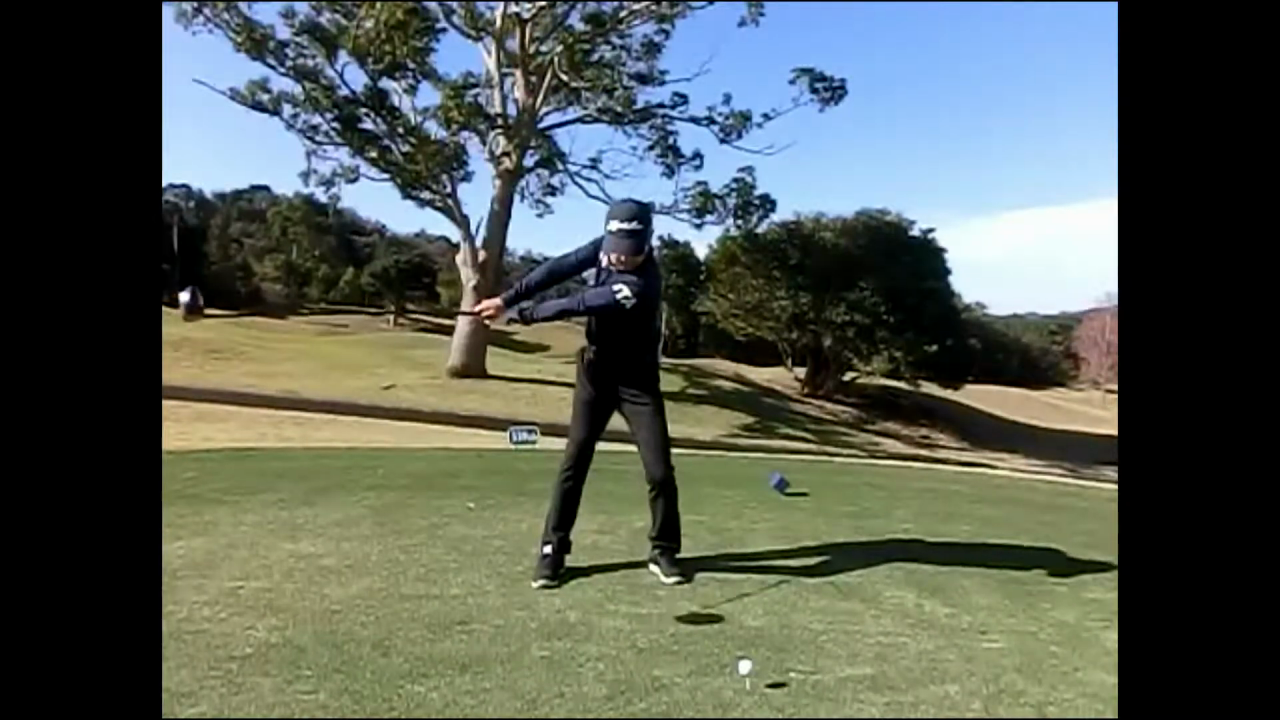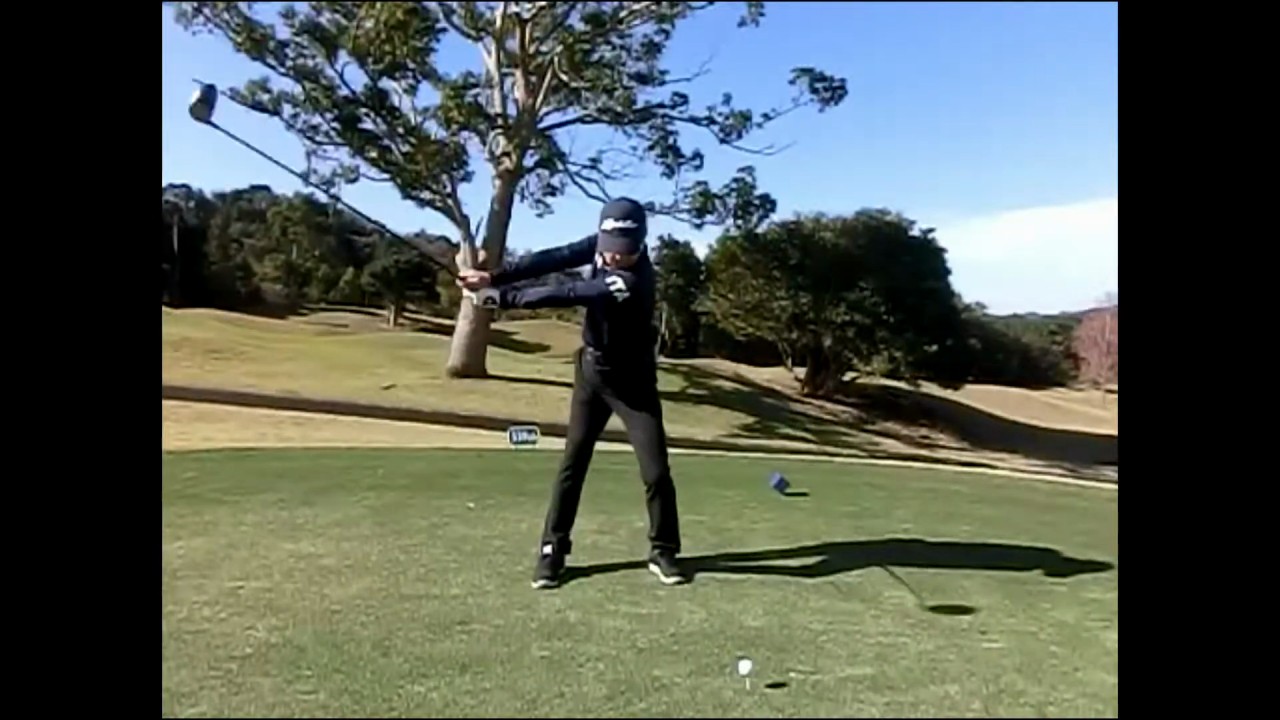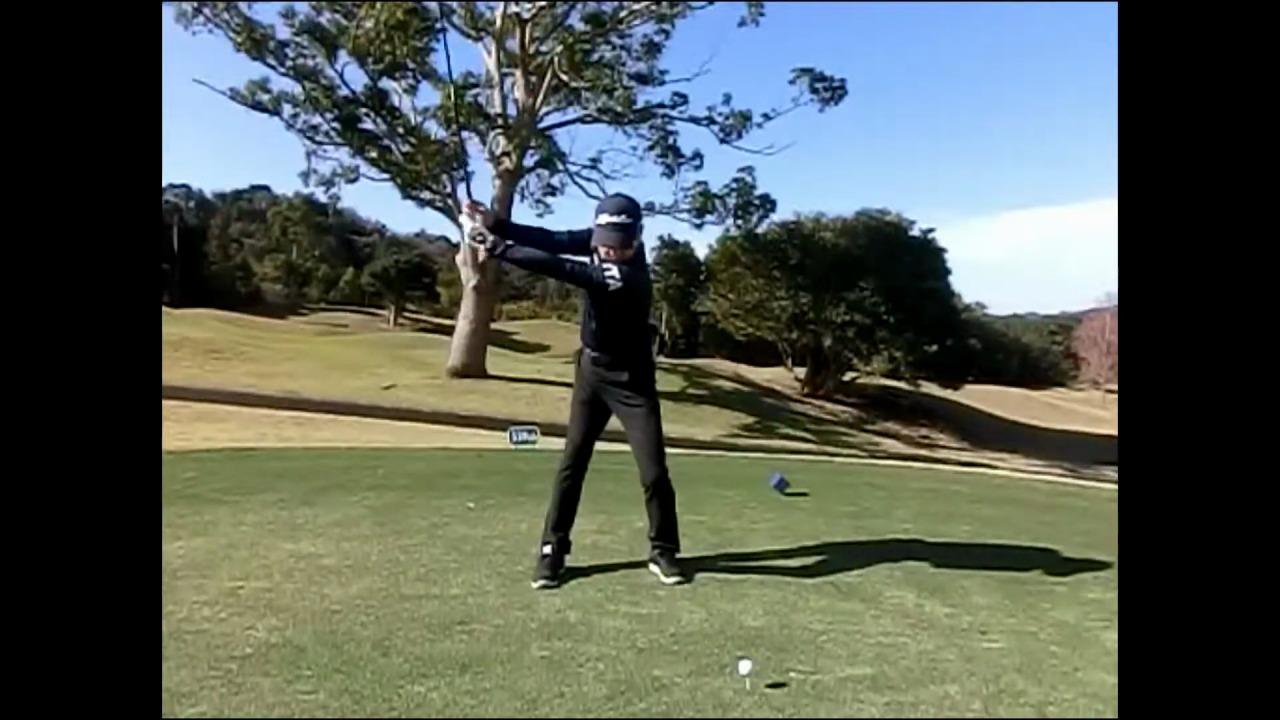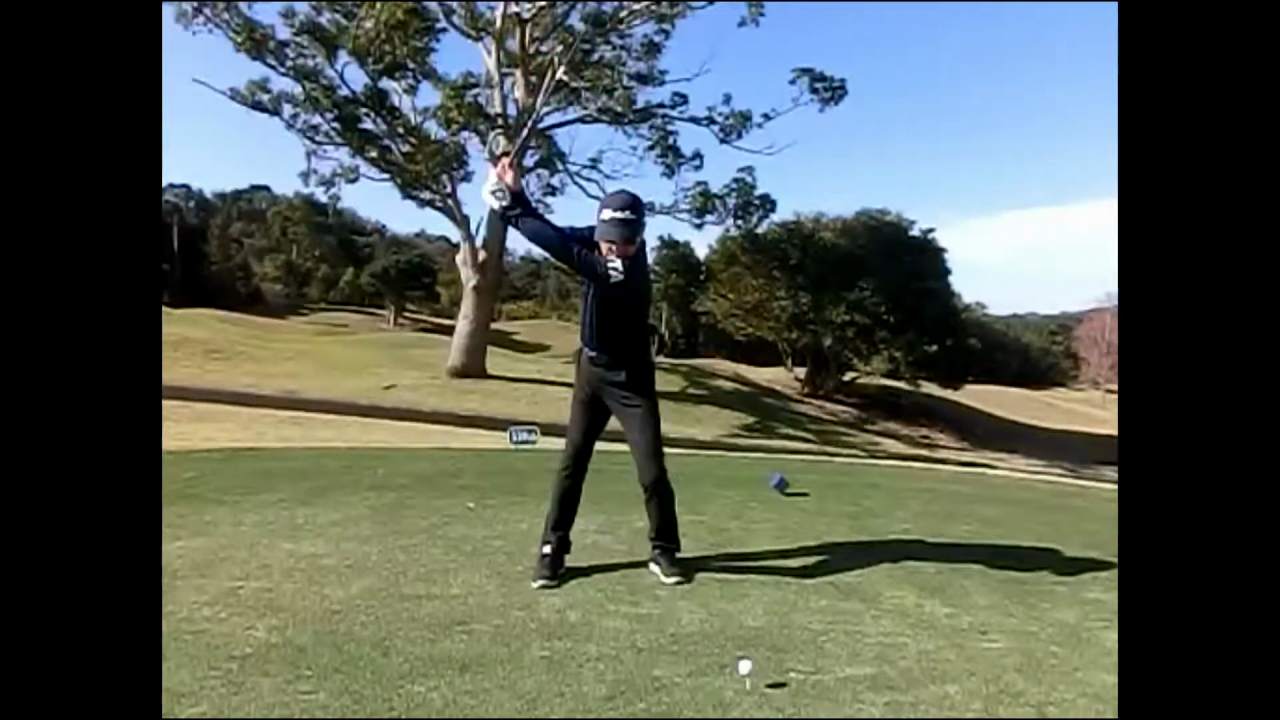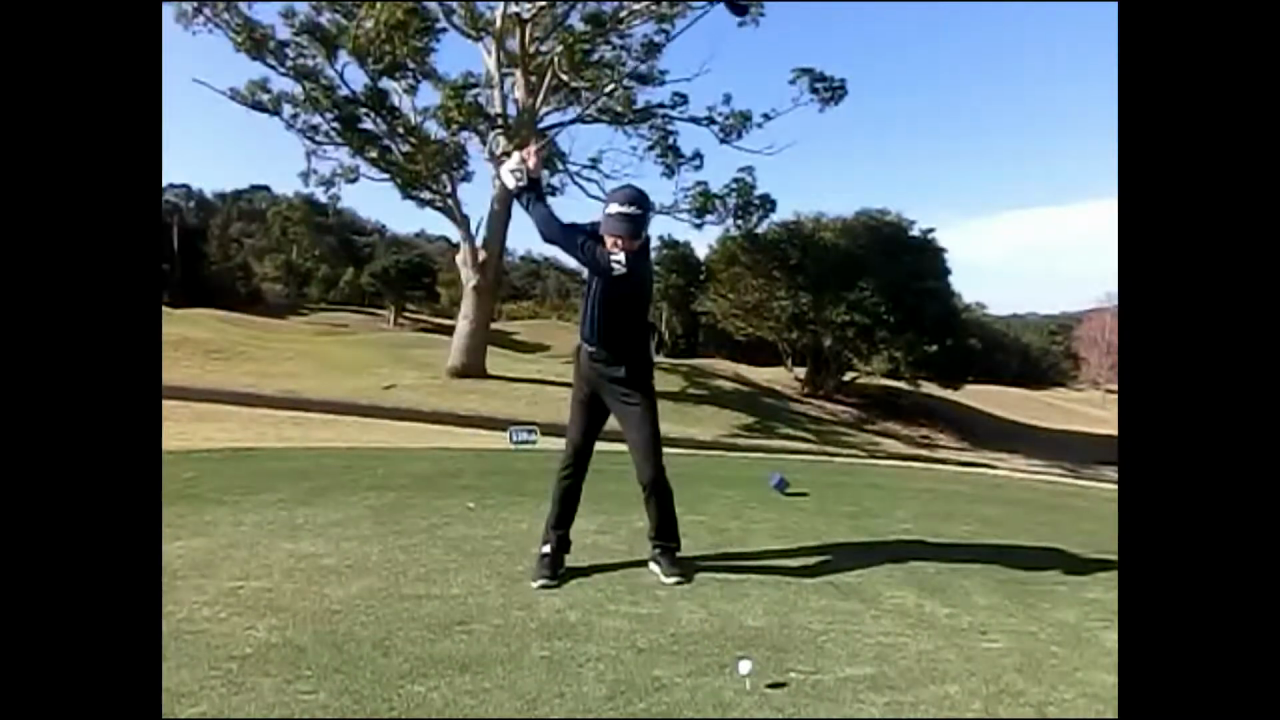
dt=0.3s
person 1, frame 1
left shoulder: (640, 285)
right shoulder: (606, 246)
left elbow: (577, 305)
right elbow: (557, 270)
left wrist: (521, 314)
right wrist: (506, 299)
left hip: (635, 378)
right hip: (595, 368)
left knee: (660, 472)
right knee: (574, 462)
left ankle: (663, 552)
right ankle: (553, 549)
person 1, frame 2
left shoulder: (634, 282)
right shoulder: (602, 243)
left elbow: (565, 296)
right elbow: (552, 260)
left wrist: (502, 298)
right wrist: (493, 275)
left hip: (633, 378)
right hip: (592, 369)
left knee: (656, 471)
right knee: (572, 463)
left ankle: (663, 551)
right ankle: (552, 550)
person 1, frame 3
left shoulder: (629, 276)
right shoulder: (600, 239)
left elbow: (559, 268)
right elbow: (551, 241)
left wrist: (496, 245)
right wrist: (495, 224)
left hip: (630, 378)
right hip: (591, 368)
left knee: (654, 471)
right knee: (572, 462)
left ankle: (663, 551)
right ankle: (552, 550)
person 1, frame 4
left shoulder: (627, 273)
right shoulder: (602, 239)
left elbow: (557, 247)
right elbow: (556, 235)
left wrist: (508, 207)
right wrist: (518, 195)
left hip: (629, 378)
right hip: (590, 369)
left knee: (652, 472)
right knee: (572, 463)
left ankle: (664, 552)
right ankle: (552, 550)
person 1, frame 5
left shoulder: (628, 266)
right shoulder: (606, 235)
left elbow: (561, 236)
right elbow: (559, 232)
left wrist: (524, 188)
right wrist: (534, 183)
left hip: (627, 375)
right hip: (589, 366)
left knee: (650, 471)
right knee: (572, 462)
left ankle: (664, 551)
right ankle: (552, 550)
